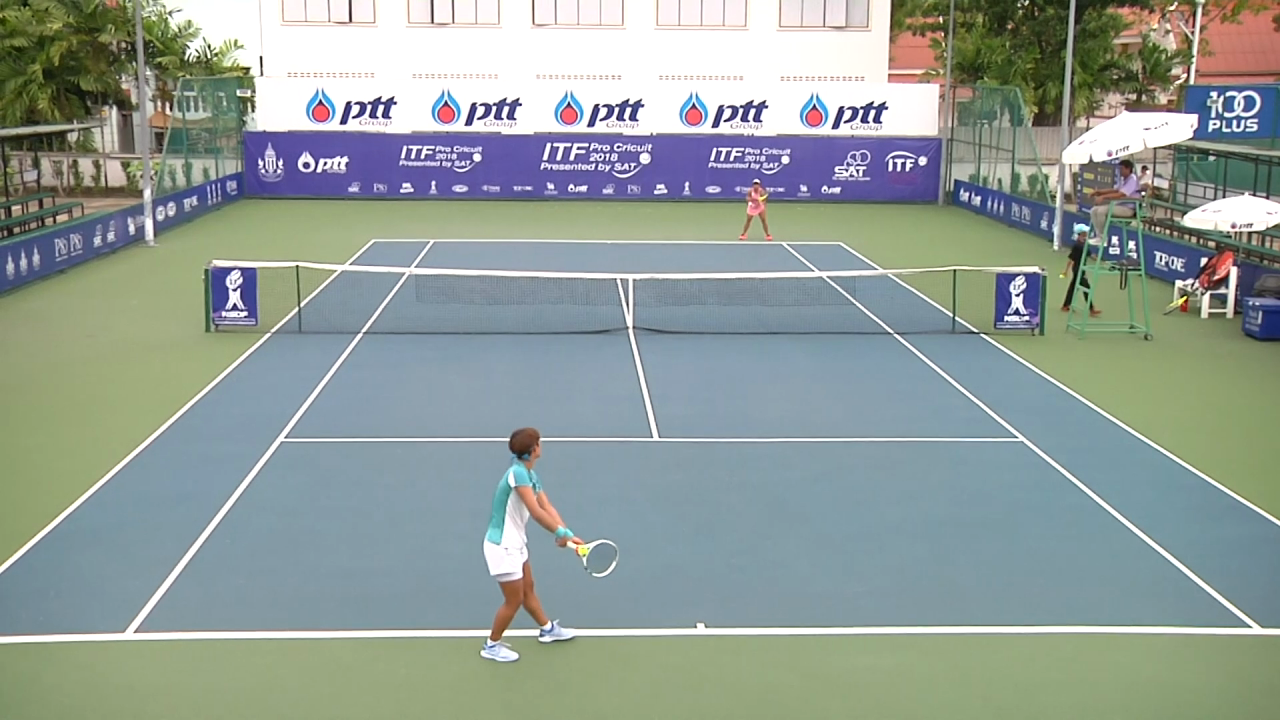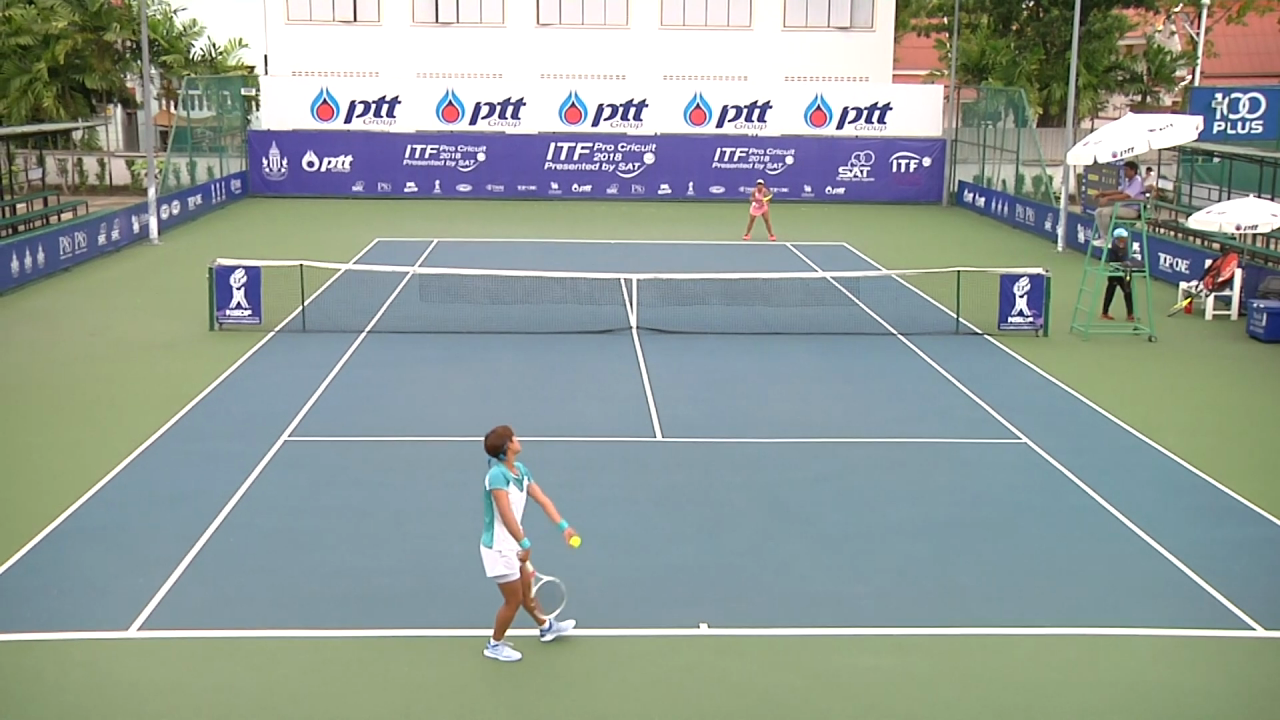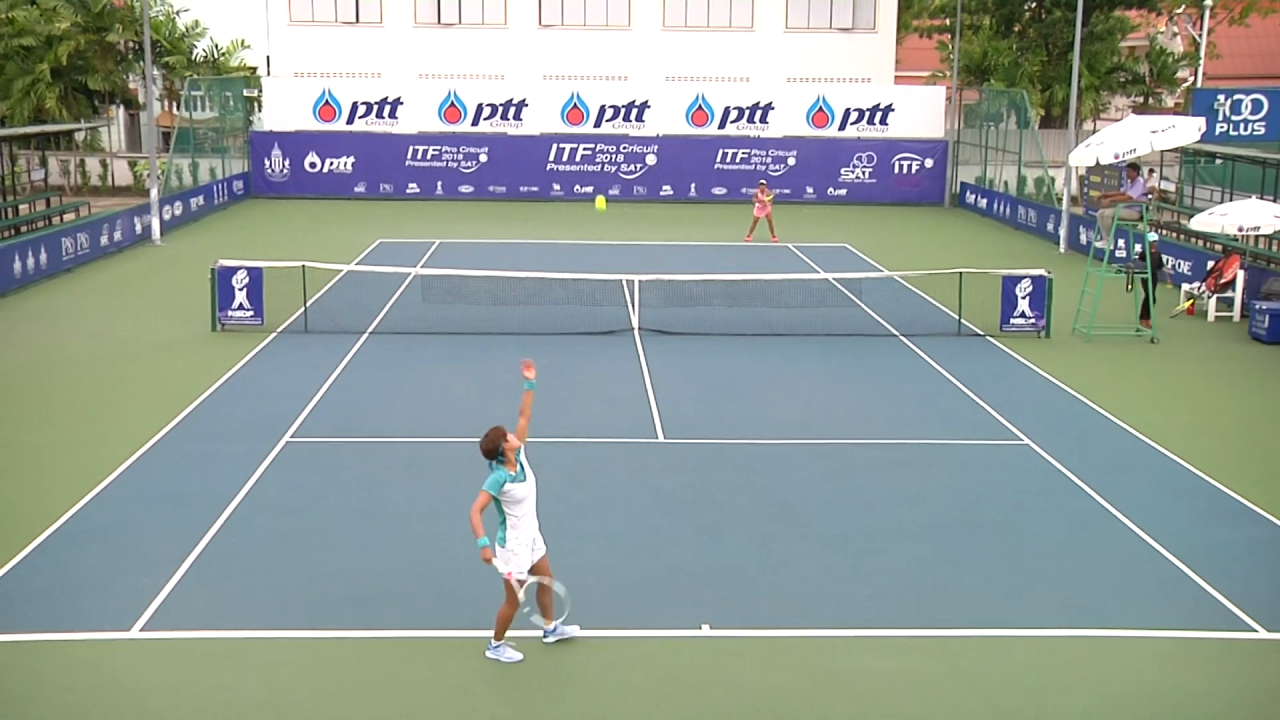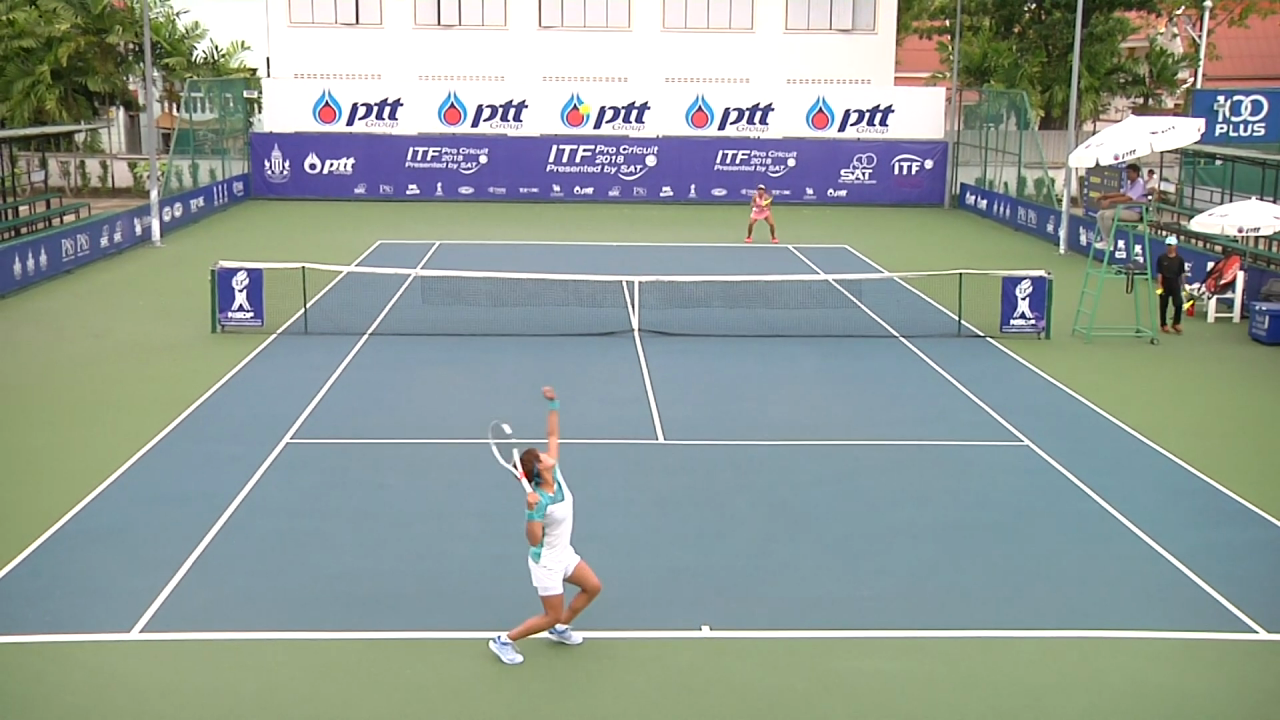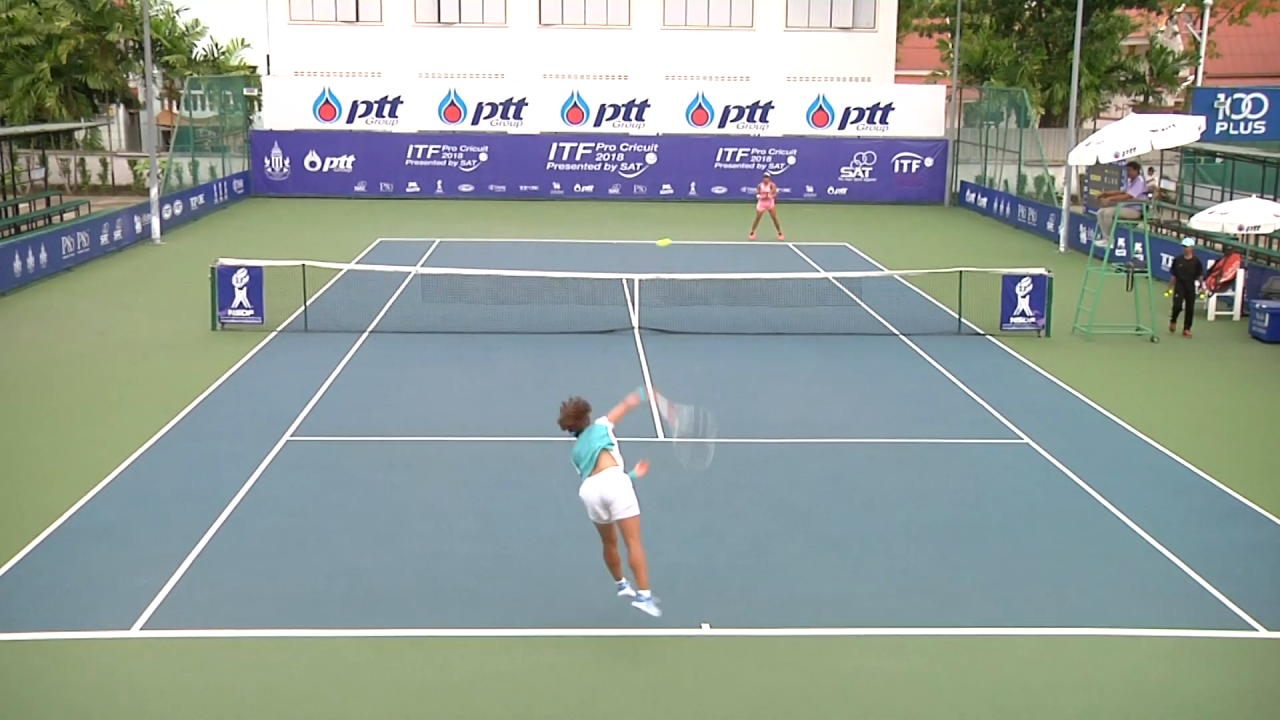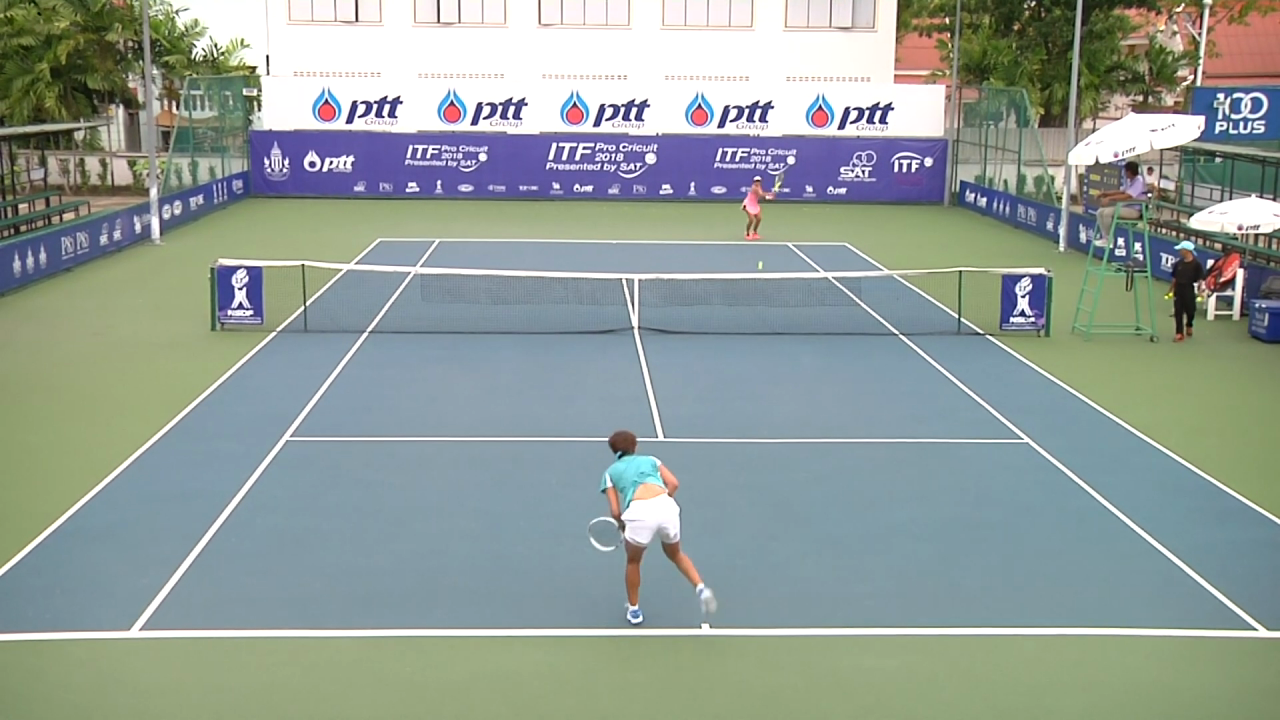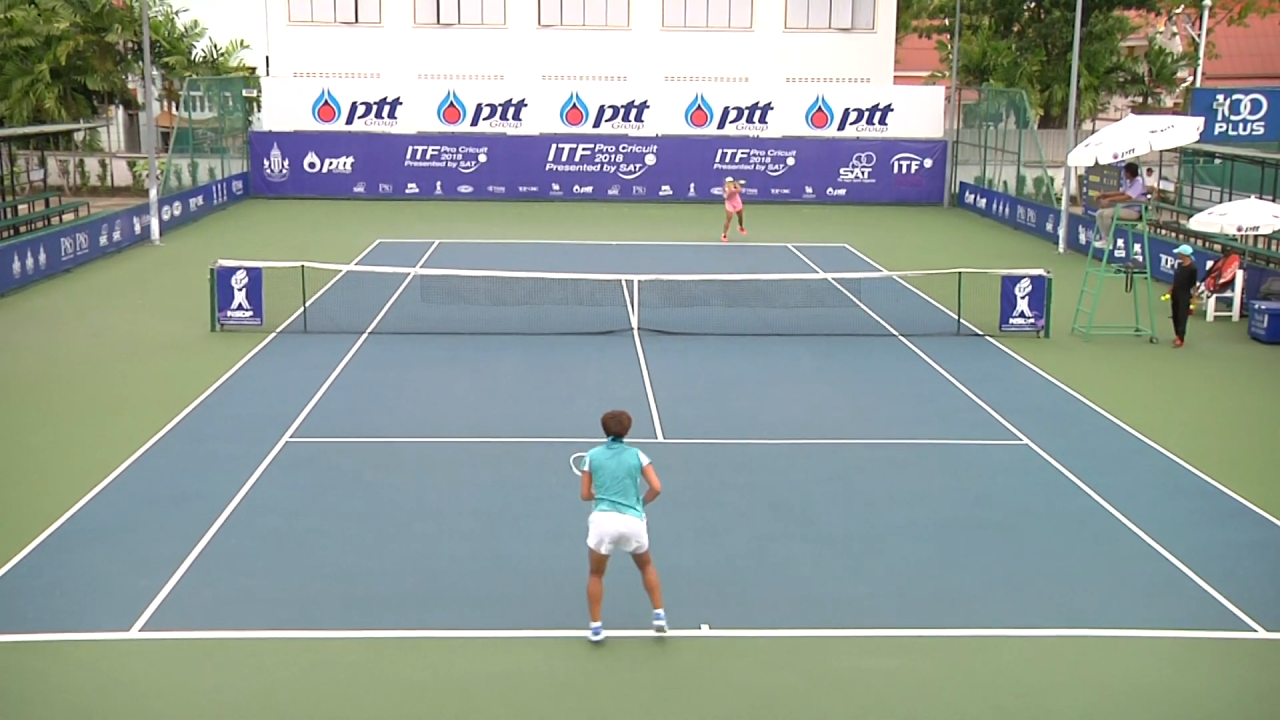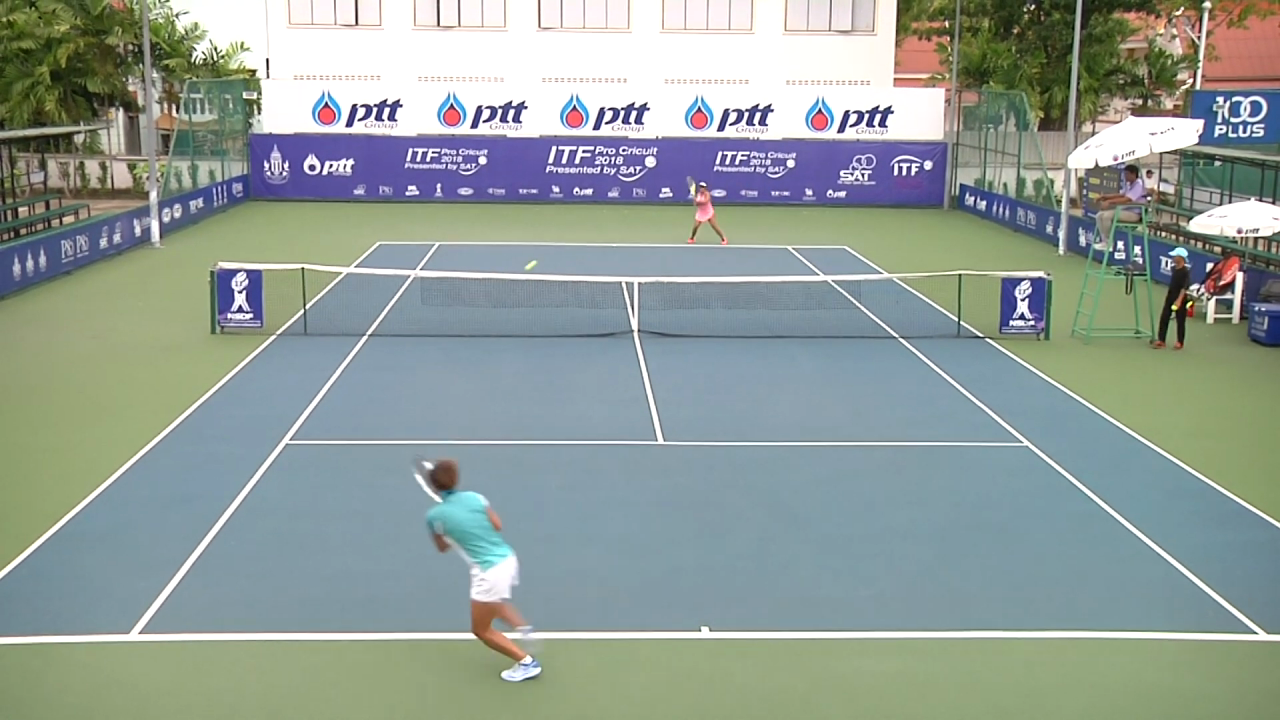
dt=0.5s
person 1, frame 1
left shoulder: (531, 475)
right shoulder: (517, 473)
left elbow: (547, 507)
right elbow: (535, 511)
left wrist: (568, 534)
right wrist: (560, 533)
left hip: (515, 543)
right hip: (502, 546)
left knee: (528, 589)
right knee: (514, 600)
left ankle: (547, 629)
right ankle: (492, 645)
person 1, frame 2
left shoulder: (520, 470)
right shoulder: (496, 475)
left elbow: (542, 499)
right elbow: (507, 516)
left wrist: (563, 526)
right wrist: (525, 545)
left hip: (511, 545)
right hip: (498, 549)
left knee: (526, 589)
right knee: (513, 600)
left ankle: (546, 627)
right ankle: (494, 645)
person 1, frame 3
left shoulder: (519, 457)
right shoulder: (498, 478)
left elbow: (525, 417)
right elbow: (475, 512)
left wrist: (529, 384)
right wrist: (484, 544)
left hip: (531, 538)
right hip: (512, 546)
left knee: (547, 581)
right knee: (514, 599)
left ankle: (551, 629)
right ankle: (496, 646)
person 1, frame 4
left shoulder: (554, 475)
right shoulder: (539, 499)
left elbow: (552, 435)
right elbow: (534, 540)
left wrist: (553, 405)
right wrist: (531, 512)
left hip: (564, 554)
right hip: (546, 562)
left knee: (593, 587)
right knee: (551, 616)
left ankle: (561, 629)
right ankle: (504, 641)
person 1, frame 5
left shoulder: (576, 451)
right shoulder: (601, 426)
right elbow: (627, 404)
left wrist: (631, 477)
right wrist: (641, 398)
left hip: (590, 490)
right hip: (614, 481)
left knee: (609, 543)
right knee: (635, 543)
left ankle: (621, 584)
right ankle: (644, 596)
person 1, frame 6
left shoulder: (610, 472)
right shoulder: (649, 460)
left elbow: (615, 512)
right elbow: (673, 484)
left wrist: (623, 525)
left hip: (639, 513)
right hip: (666, 507)
left knee: (633, 562)
right knee: (675, 555)
left ankle: (634, 610)
right ankle: (701, 590)
person 1, frame 7
left shoulder: (593, 456)
right shoulder: (637, 455)
left elbow: (585, 495)
right elbow: (656, 488)
left hip: (604, 521)
right hip: (633, 522)
left knee: (596, 575)
right knee: (646, 566)
left ankle: (596, 627)
right ankle: (659, 615)
person 1, frame 8
left shoulder: (435, 515)
right shoulder: (475, 498)
left elbow: (442, 547)
left hip: (491, 571)
right hip: (507, 559)
left knee: (481, 630)
right knee: (493, 602)
left ankle: (527, 663)
right ankle: (522, 628)
